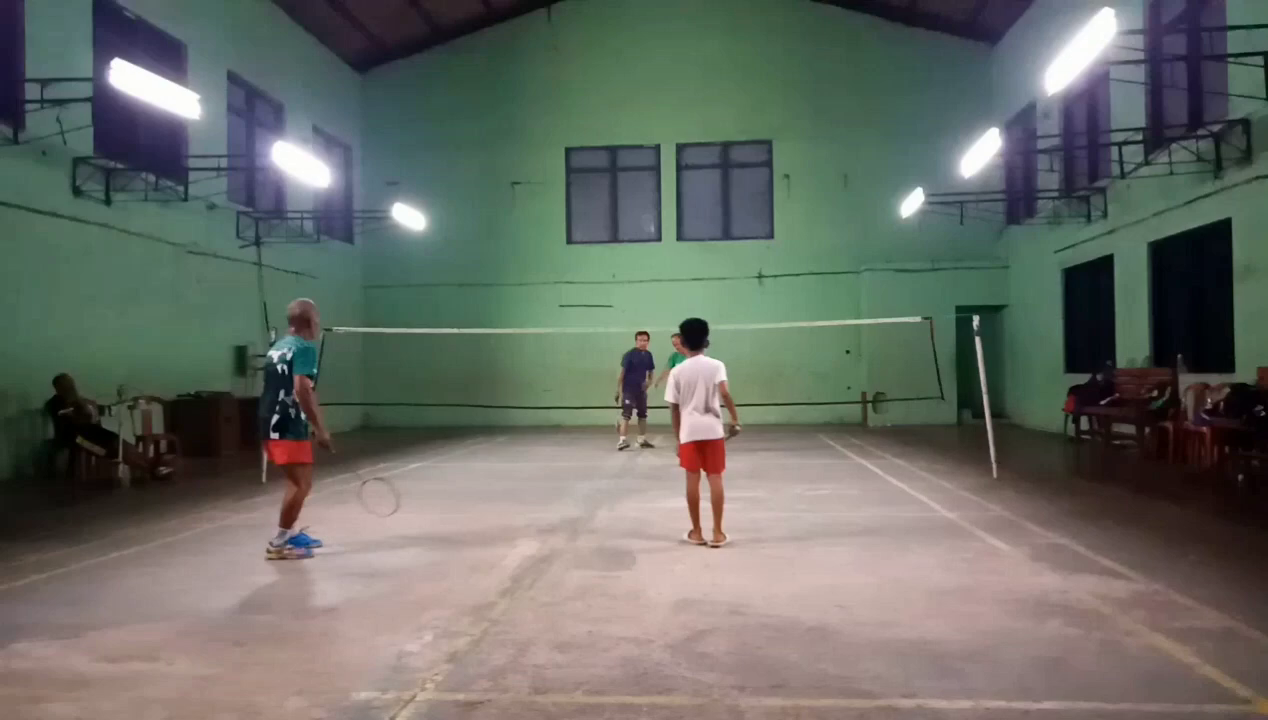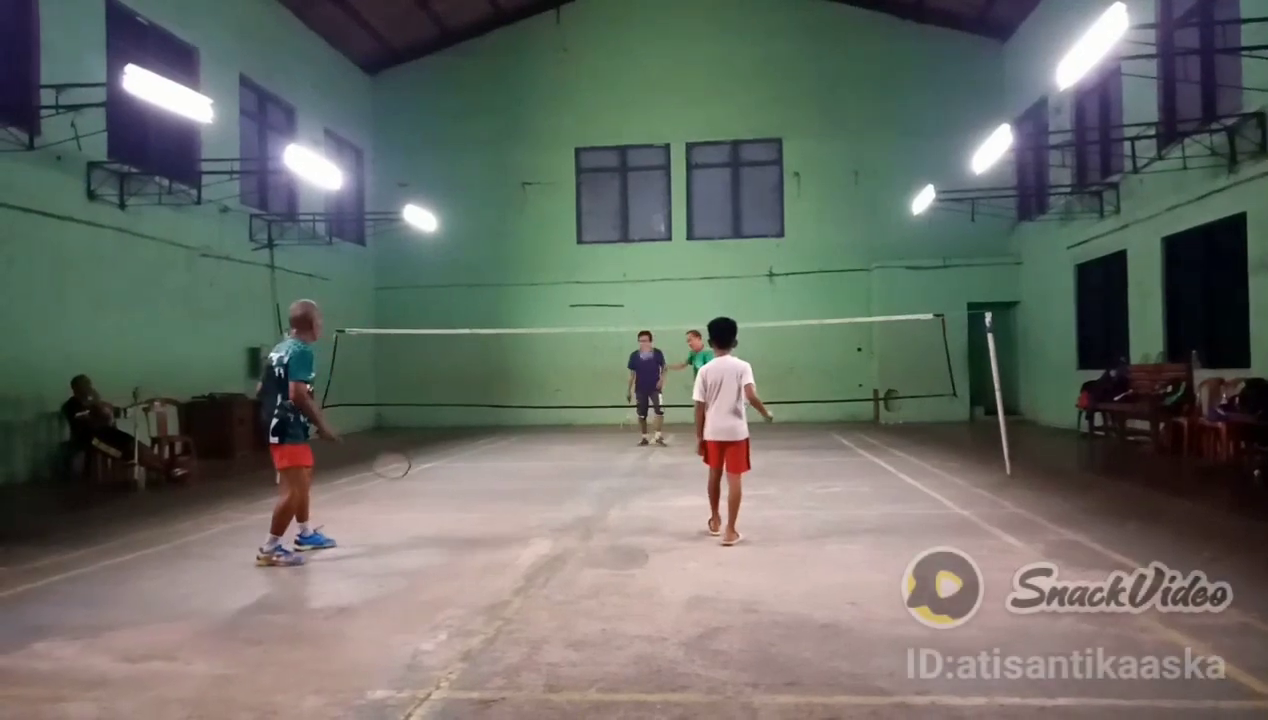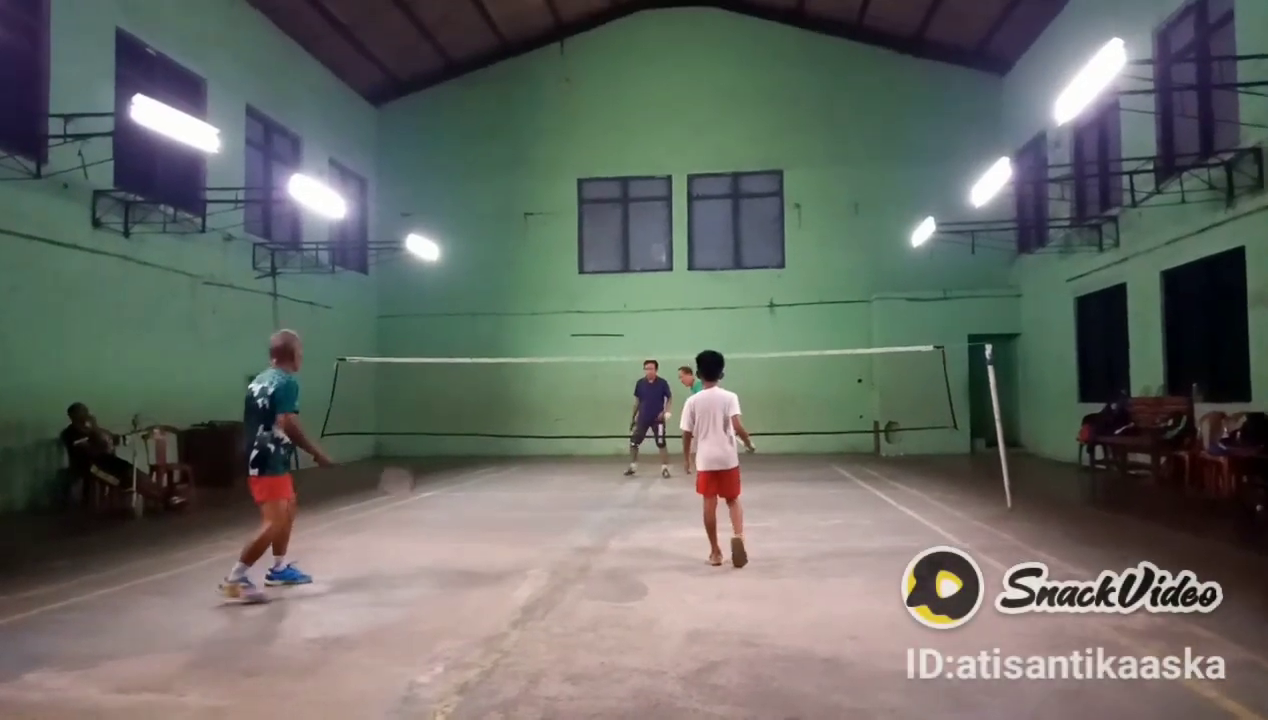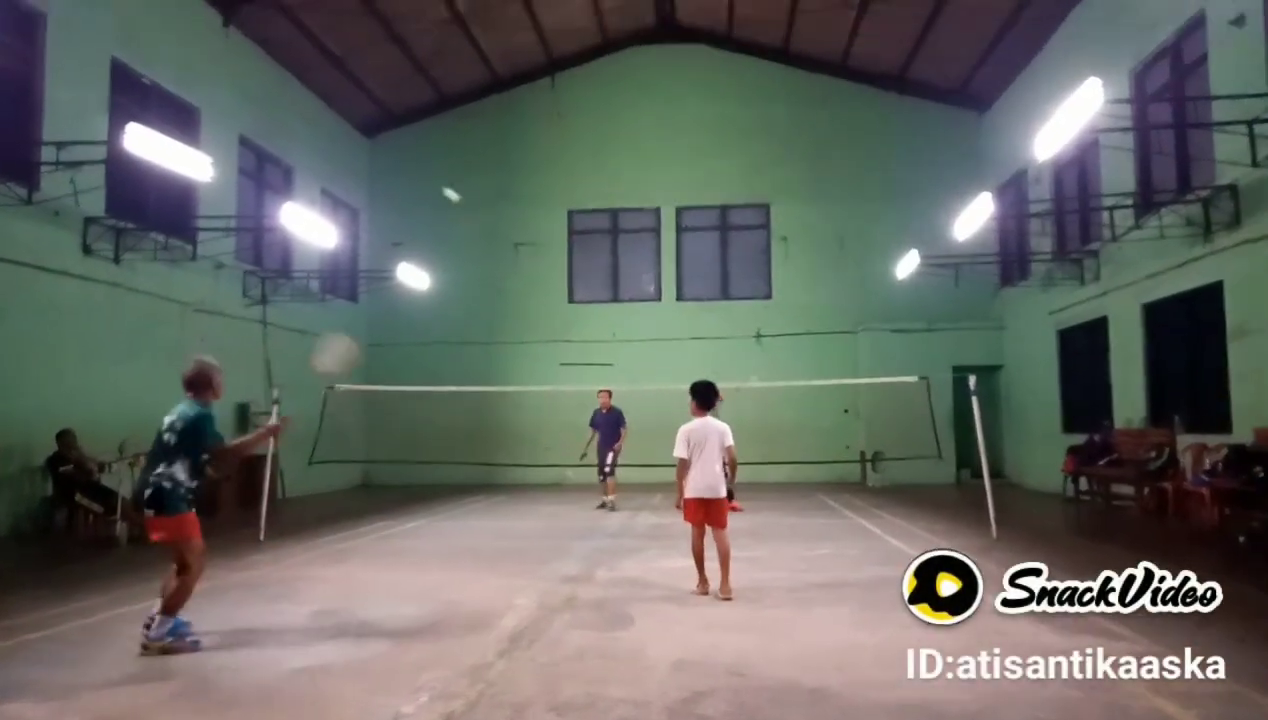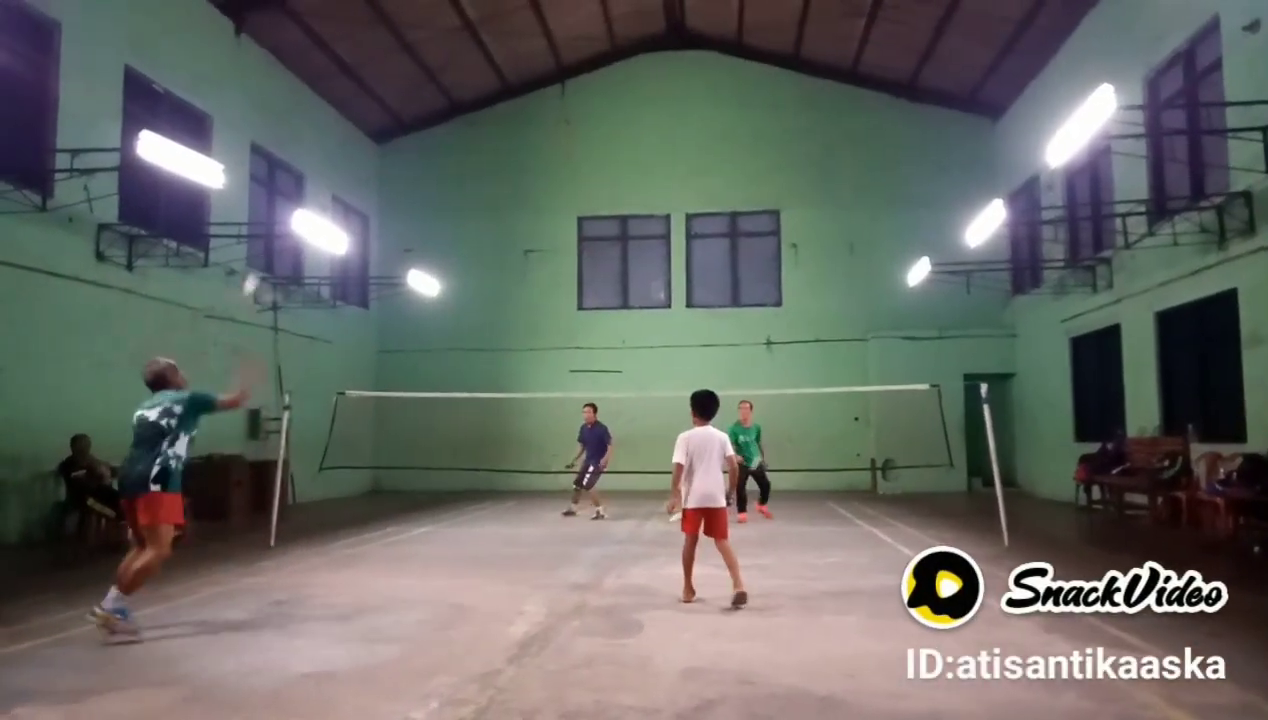
dt=0.7s
person 1, frame 1
left shoulder: (277, 348)
right shoulder: (305, 348)
right elbow: (302, 389)
right wrist: (319, 427)
left hip: (272, 424)
right hip: (289, 427)
left knee: (297, 480)
right knee: (302, 483)
left ankle: (291, 534)
right ankle: (278, 543)
person 1, frame 2
left shoulder: (279, 349)
right shoulder: (302, 351)
left elbow: (261, 390)
right elbow: (298, 394)
right wrist: (321, 425)
left hip: (279, 427)
right hip: (289, 430)
left knee: (303, 478)
right knee: (293, 489)
left ankle: (306, 533)
right ankle: (270, 549)
person 1, frame 3
left shoulder: (259, 381)
right shoulder: (286, 383)
right elbow: (288, 424)
right wrist: (316, 453)
left hip: (259, 458)
right hip: (269, 462)
left knee: (288, 511)
right knee: (274, 522)
left ankle: (280, 568)
right ankle: (234, 579)
person 1, frame 4
left shoulder: (183, 411)
right shoulder: (199, 415)
right elbow: (222, 453)
right wrist: (264, 433)
left hip: (160, 495)
right hip: (169, 499)
left knee: (187, 561)
right knee: (192, 566)
left ankle: (159, 617)
right ankle: (158, 634)
person 1, frame 5
left shoulder: (143, 410)
right shoulder: (187, 399)
right elbow: (231, 402)
right wrist: (244, 385)
left hip: (132, 481)
right hip: (160, 483)
left knee: (141, 547)
right knee: (159, 549)
left ankle: (113, 607)
right ankle: (111, 605)
person 2, frame 1
left shoulder: (678, 371)
right shoulder: (716, 366)
left elbow: (674, 409)
right elbow: (724, 393)
left wrist: (678, 437)
right wrist: (734, 419)
left hip: (689, 432)
right hip: (713, 430)
left knee: (692, 480)
right knee: (715, 480)
left ankle: (696, 532)
right ankle: (717, 533)
person 2, frame 2
left shoulder: (705, 370)
right shoulder: (742, 366)
left elbow: (699, 407)
right elbow: (751, 396)
left wrist: (699, 437)
right wrist: (766, 413)
left hip: (712, 432)
right hip: (736, 431)
left knee: (714, 475)
right knee: (734, 479)
left ankle: (715, 520)
right ankle: (730, 531)
person 2, frame 3
left shoulder: (693, 402)
right shoulder: (729, 397)
left elbow: (687, 435)
right elbow: (738, 427)
left wrist: (687, 458)
right wrist: (748, 443)
left hip: (705, 461)
right hip: (728, 459)
left knee: (709, 505)
right knee: (733, 500)
left ankle: (715, 552)
right ankle: (737, 536)
person 2, frame 4
left shoulder: (686, 430)
right shoulder: (723, 428)
left elbow: (682, 464)
right elbow: (732, 458)
left wrist: (680, 493)
right wrist: (731, 478)
left hip: (694, 490)
right hip: (717, 489)
left knee: (697, 534)
right knee: (720, 534)
left ankle: (702, 581)
right ankle: (724, 584)
person 2, frame 5
left shoulder: (685, 438)
right shoulder: (722, 437)
left elbow: (678, 467)
right elbow: (734, 467)
left wrist: (674, 497)
right wrist: (730, 490)
left hip: (692, 499)
right hip: (716, 498)
left knee: (690, 542)
right knee: (722, 543)
left ankle: (688, 590)
right ankle: (738, 585)
